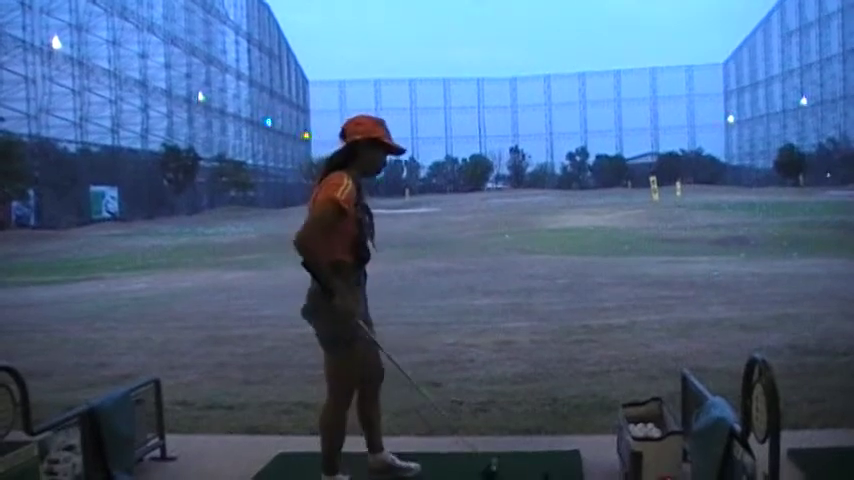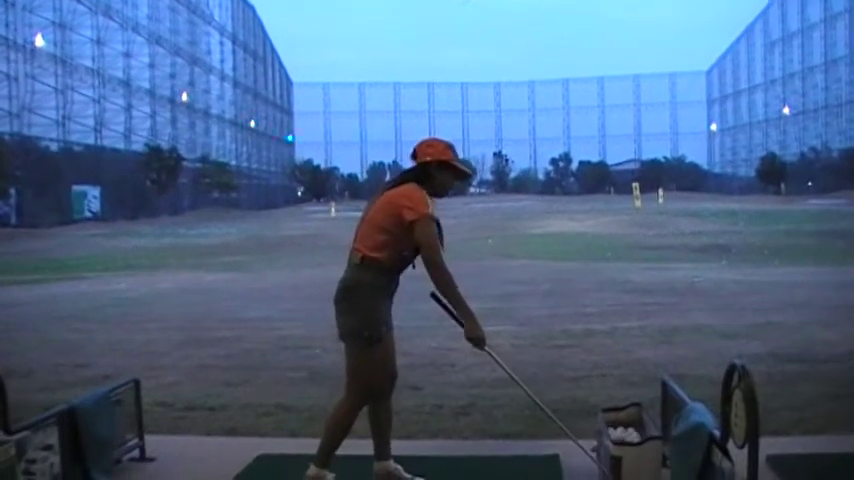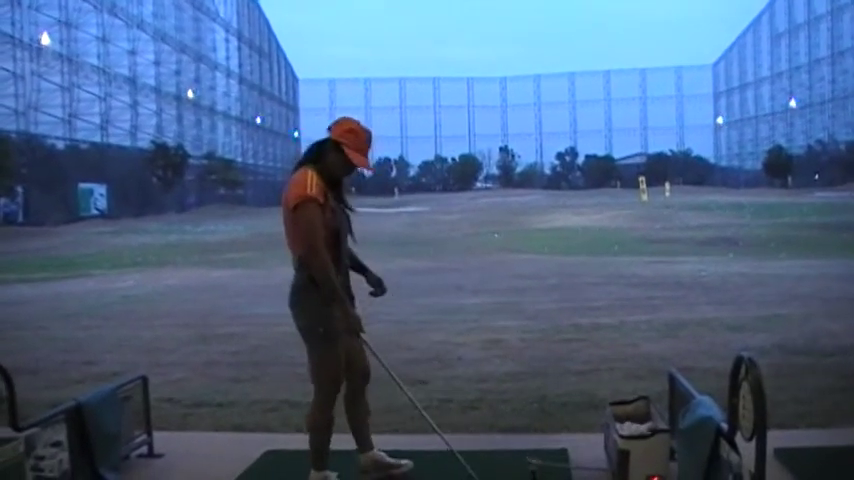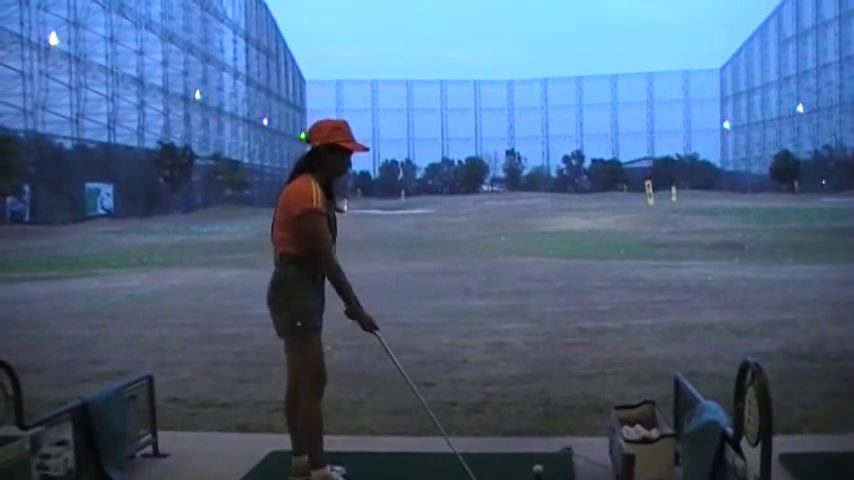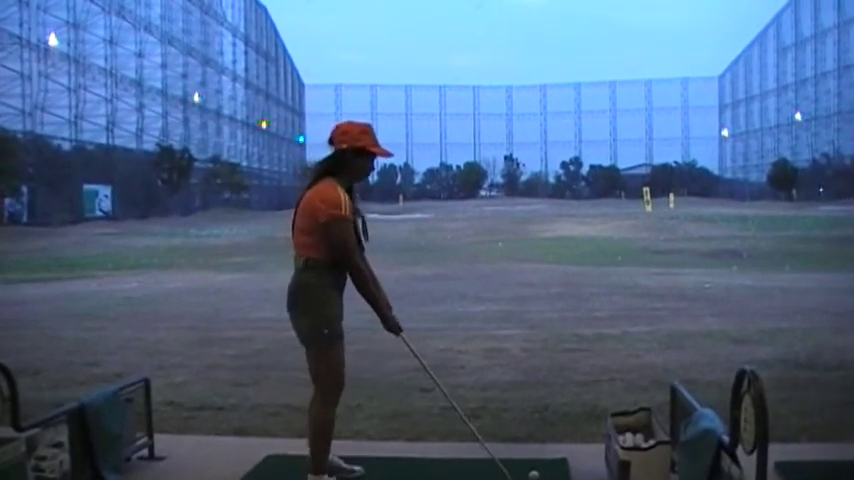
dt=1s
person 1, frame 1
left shoulder: (347, 186)
right shoulder: (341, 187)
right elbow: (304, 241)
right wrist: (335, 292)
left hip: (347, 295)
right hip: (338, 299)
left knee: (371, 376)
right knee: (341, 392)
person 1, frame 2
left shoulder: (401, 194)
right shoulder: (416, 199)
right elbow: (436, 266)
right wrist: (469, 319)
left hip: (371, 293)
right hip: (364, 296)
left knee: (384, 382)
right knee: (360, 392)
person 1, frame 3
left shoulder: (327, 188)
right shoulder: (307, 185)
right elbow: (315, 255)
left wrist: (367, 273)
right wrist: (345, 308)
left hip: (333, 295)
right hip: (316, 297)
left knee: (359, 375)
right knee: (329, 388)
person 1, frame 4
left shoulder: (315, 189)
right shoulder: (308, 192)
left elbow: (322, 256)
right elbow: (325, 258)
left wrist: (351, 298)
right wrist: (355, 308)
left hip: (300, 290)
right hip: (295, 292)
left knee: (300, 381)
right knee: (313, 383)
person 1, frame 5
left shoulder: (333, 192)
right shoulder: (333, 198)
left elbow: (356, 256)
right elbow: (352, 263)
left wrist: (383, 298)
right wrist: (383, 313)
left hip: (319, 294)
right hip: (316, 296)
left knee: (330, 384)
right knee: (329, 389)
